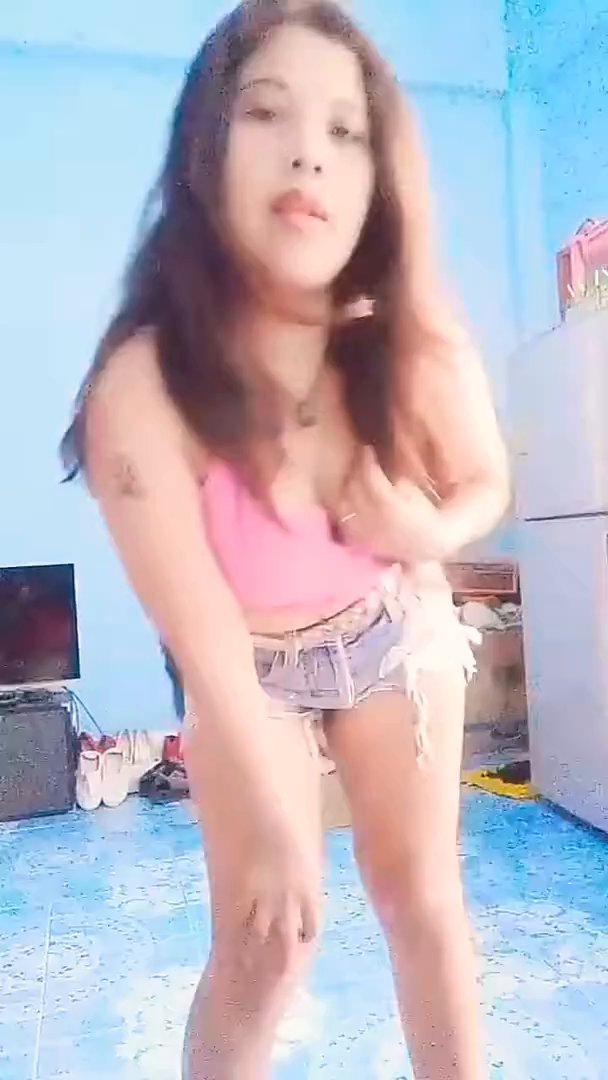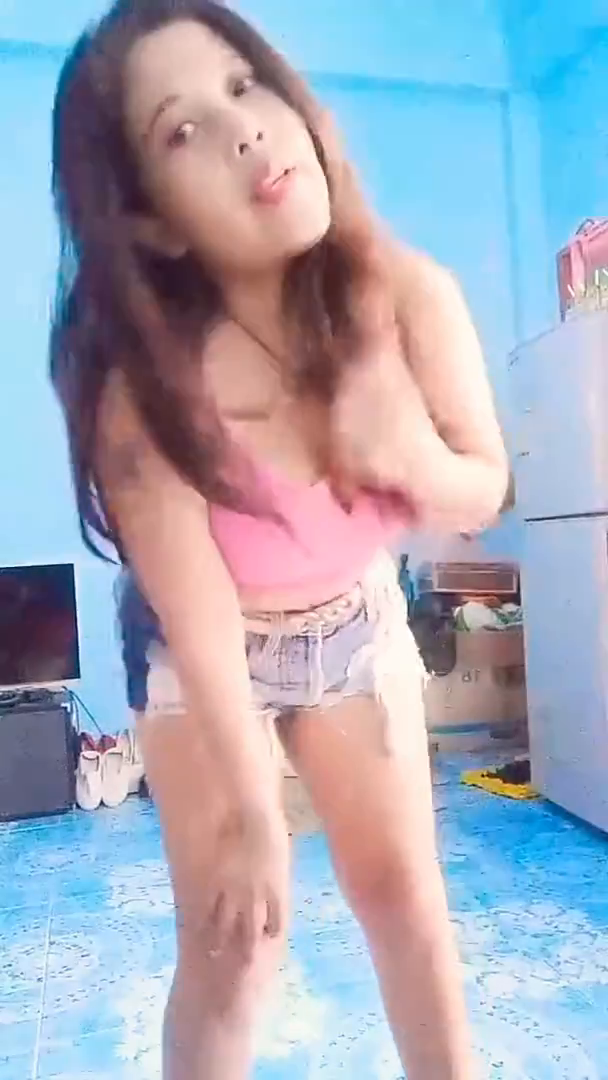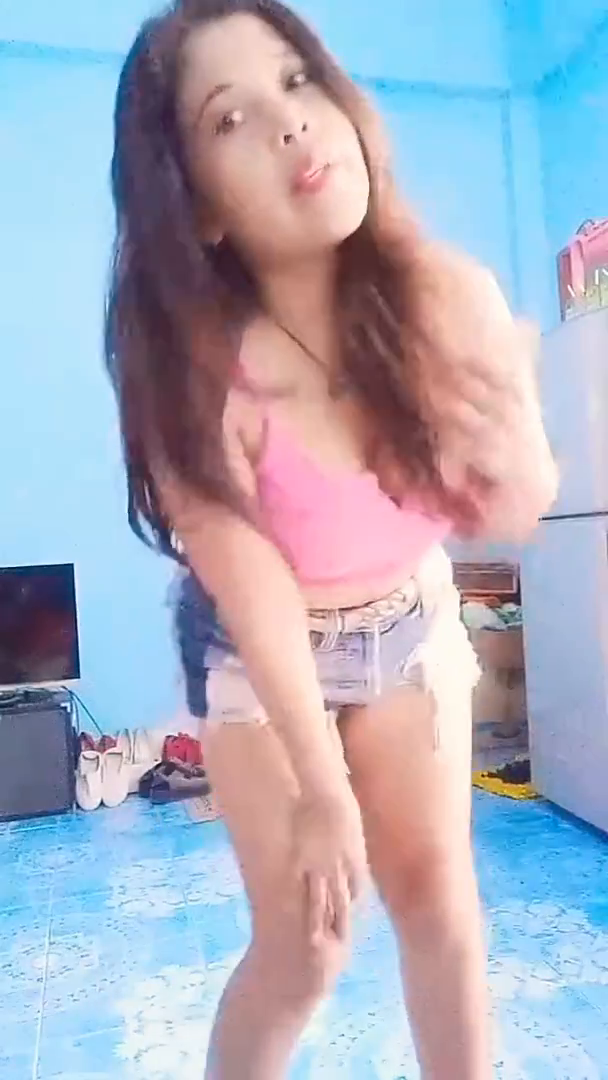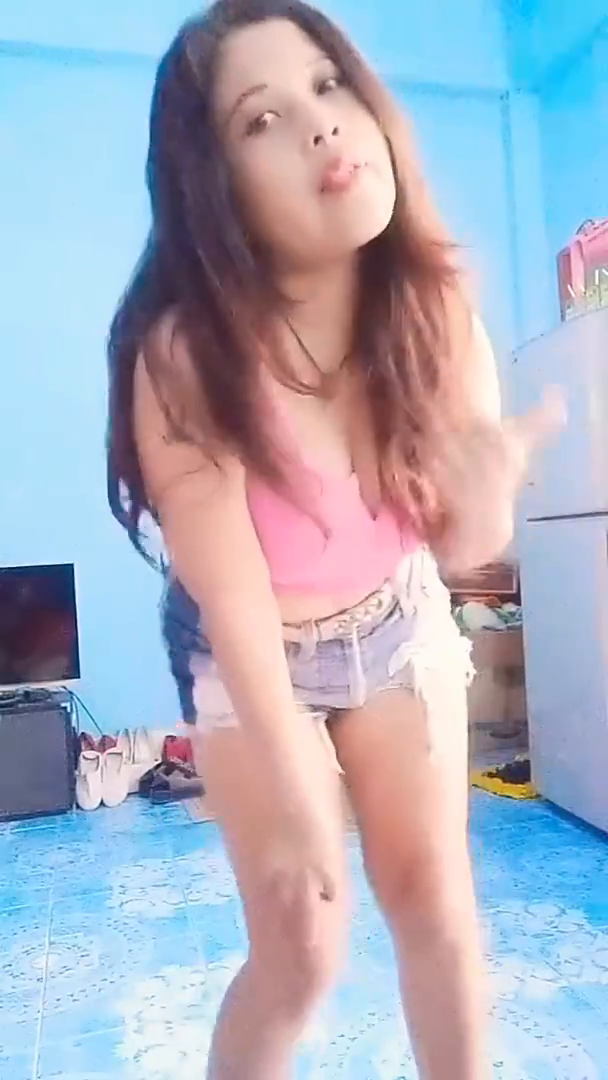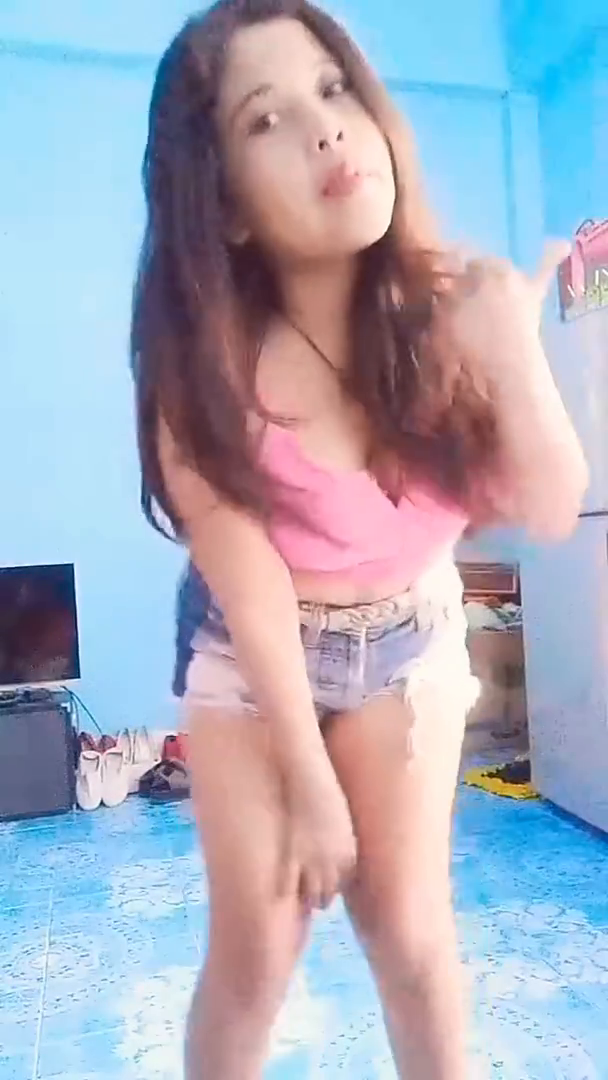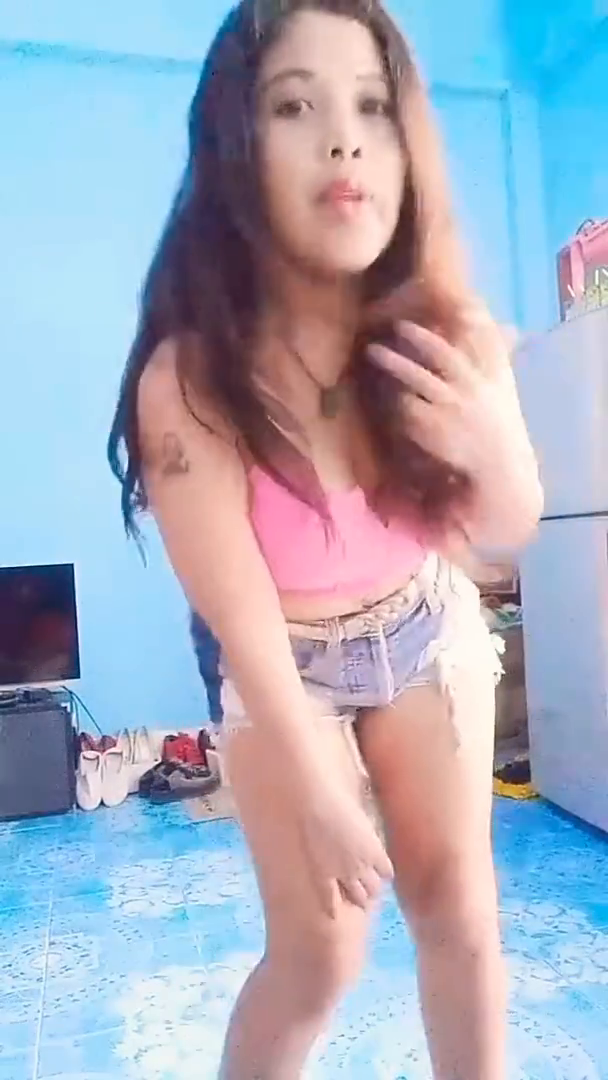
dt=0.4s
person 1, frame 1
left shoulder: (421, 350)
right shoulder: (146, 384)
left elbow: (486, 491)
right elbow: (205, 641)
left wrist: (428, 531)
right wrist: (272, 830)
left hip: (398, 632)
right hip: (253, 670)
left knee: (423, 894)
right knee: (262, 944)
person 1, frame 2
left shoulder: (408, 296)
right shoulder: (148, 380)
left elbow: (477, 501)
right elbow: (198, 618)
left wrist: (412, 455)
right wrist: (252, 819)
left hip: (357, 632)
right hip: (205, 661)
left knee: (406, 898)
right knee: (232, 940)
person 1, frame 3
left shoulder: (447, 298)
right shoulder: (188, 371)
left elbow: (505, 515)
right elbow: (256, 600)
left wrist: (512, 459)
right wrist: (323, 794)
left hip: (412, 627)
right hip: (261, 658)
left knee: (439, 898)
right knee: (305, 941)
person 1, frame 4
left shoulder: (438, 318)
right shoulder: (189, 355)
left elbow: (465, 547)
right elbow: (234, 600)
left wrist: (482, 494)
right wrist: (295, 809)
left hip: (401, 632)
right hip: (248, 663)
left knee: (436, 903)
right knee: (302, 950)
person 1, frame 5
left shoulder: (457, 305)
right shoulder: (204, 371)
left elbow: (550, 515)
right elbow: (251, 599)
left wrist: (517, 374)
right wrist: (308, 786)
left hip: (409, 642)
right hip: (253, 658)
left knee: (406, 918)
right knee: (254, 941)
person 1, frame 6
left shoulder: (450, 328)
right shoulder: (187, 378)
left elbow: (506, 531)
right elbow: (243, 619)
left wrist: (492, 447)
right wrist: (320, 807)
left hip: (429, 633)
right hip: (286, 667)
left knee: (459, 907)
right knee: (322, 955)
